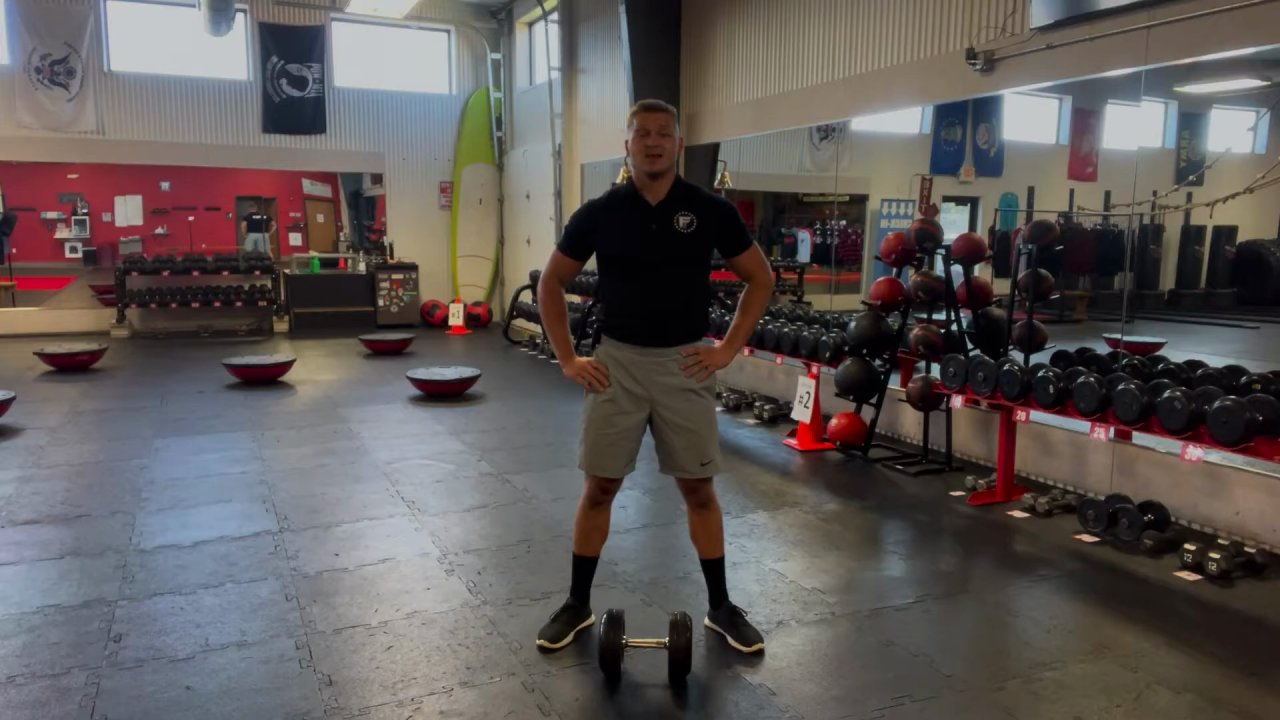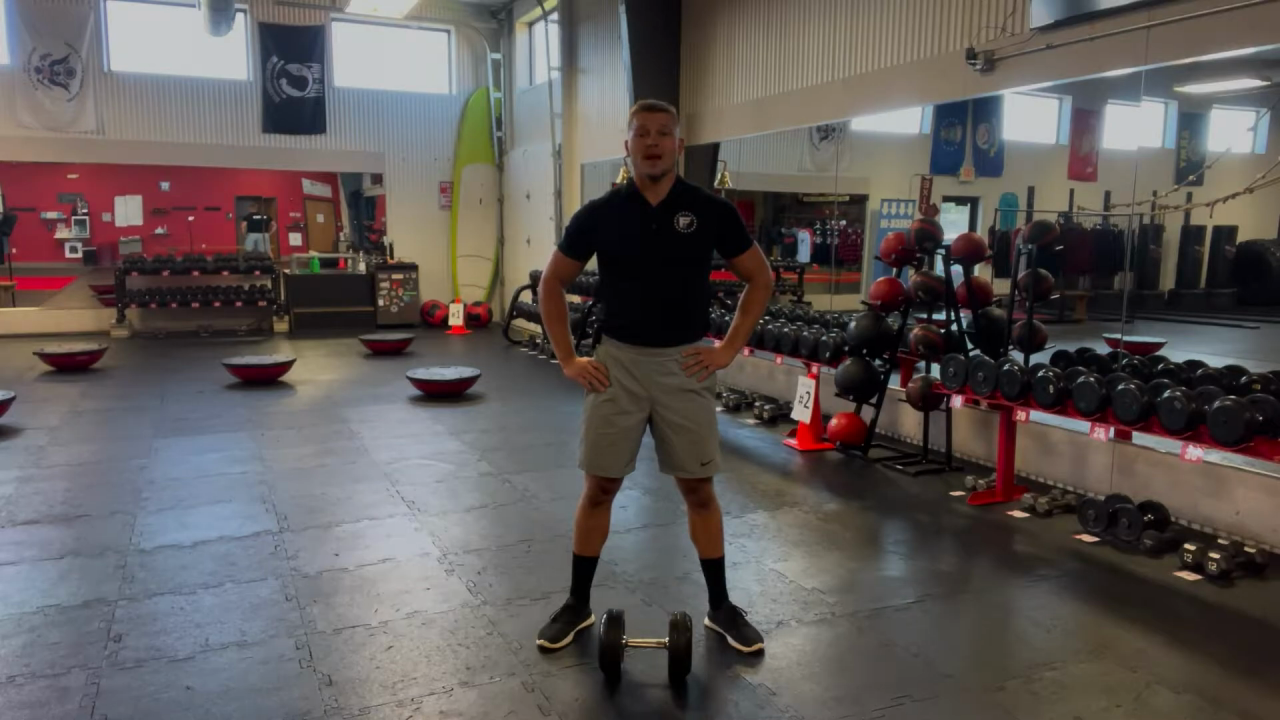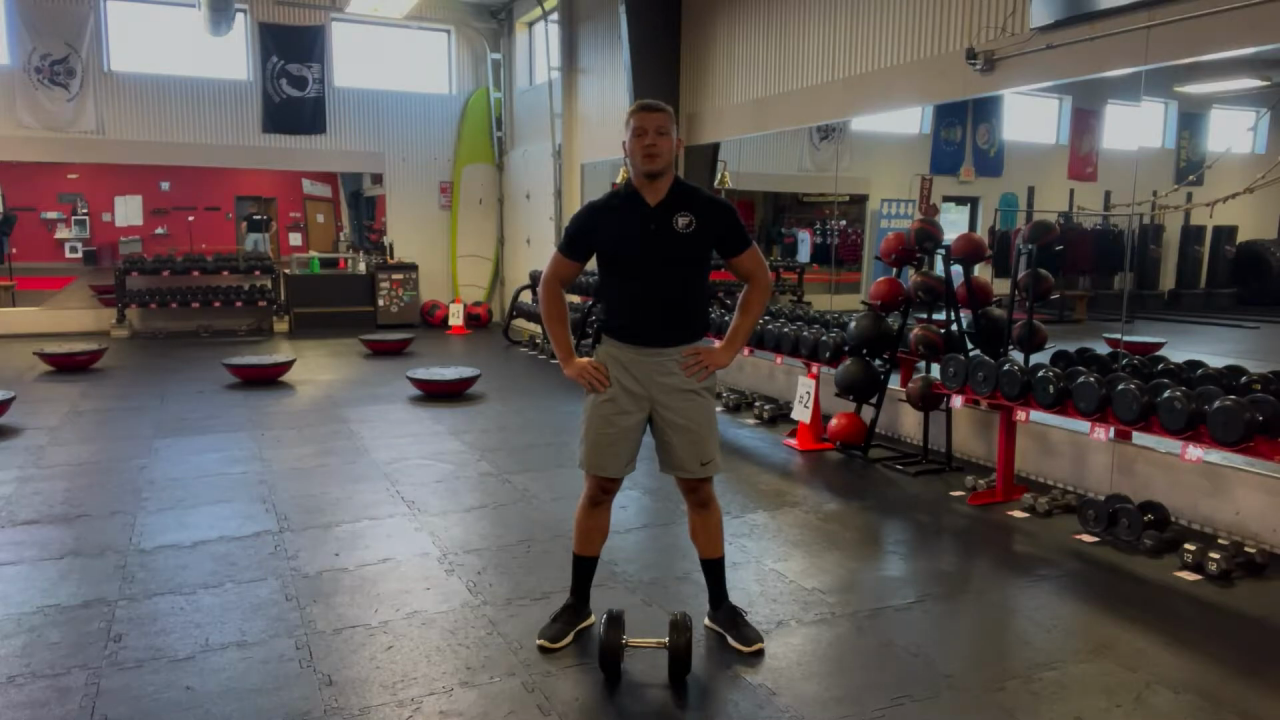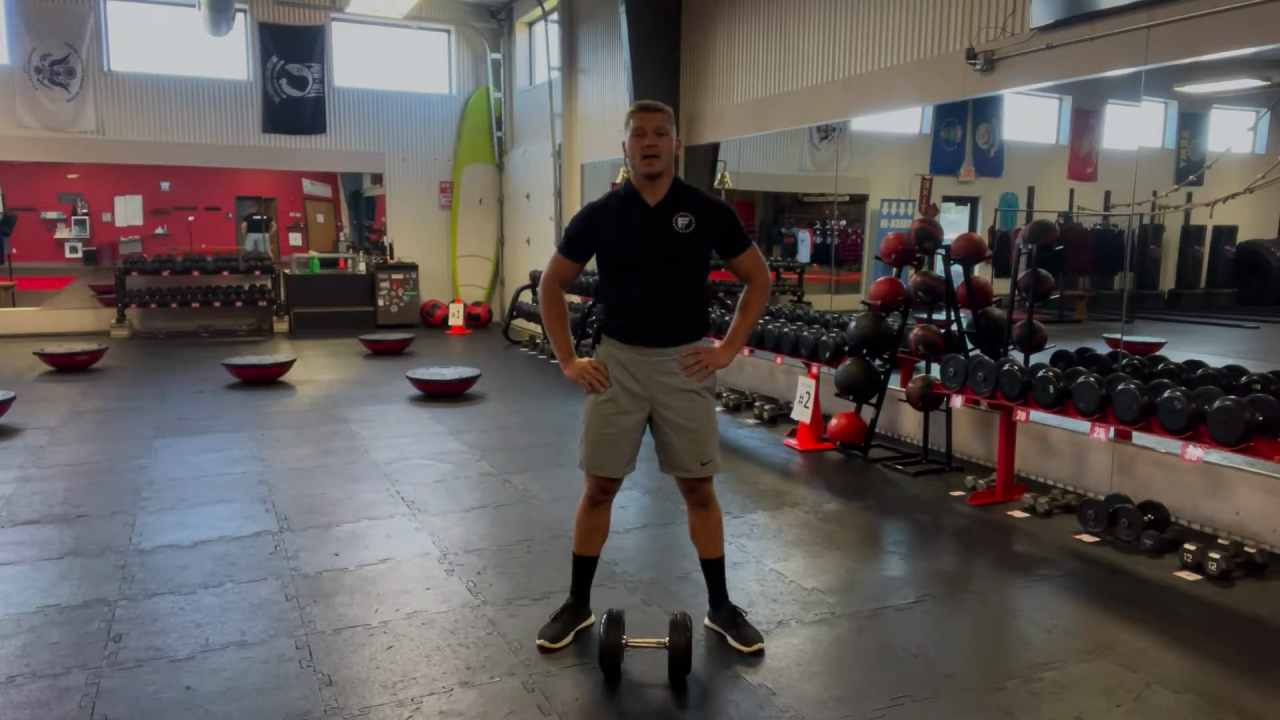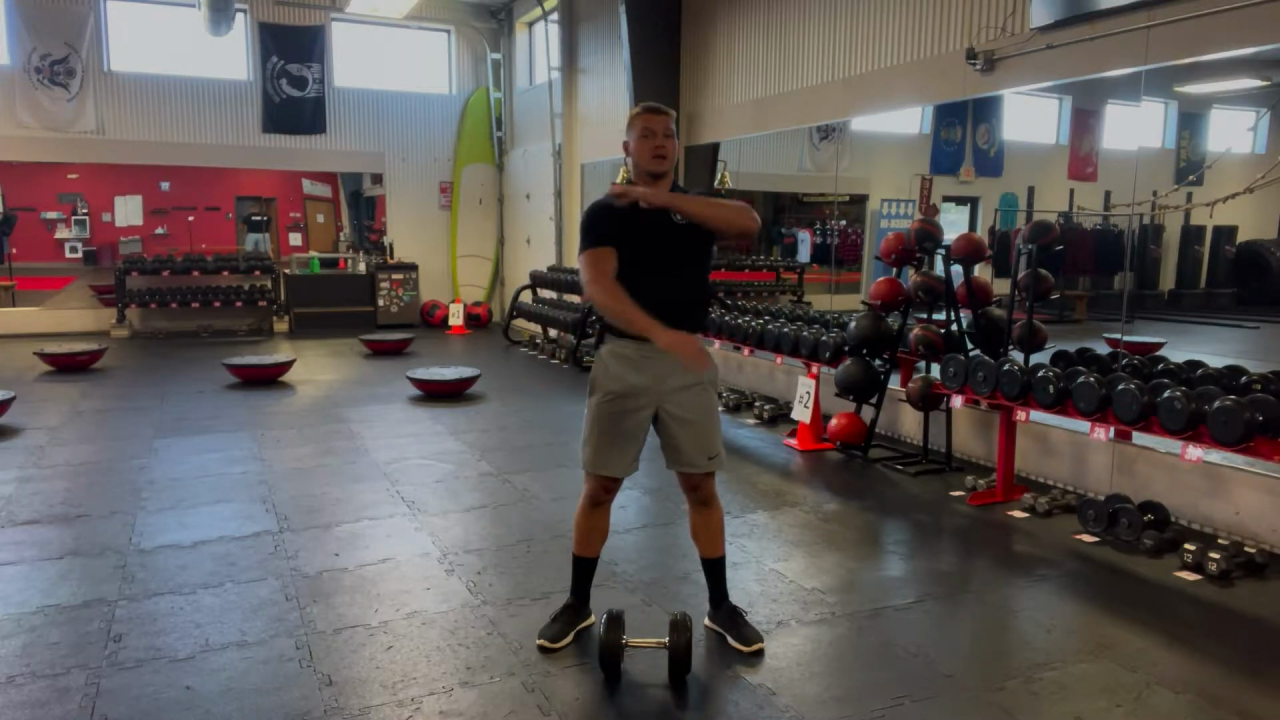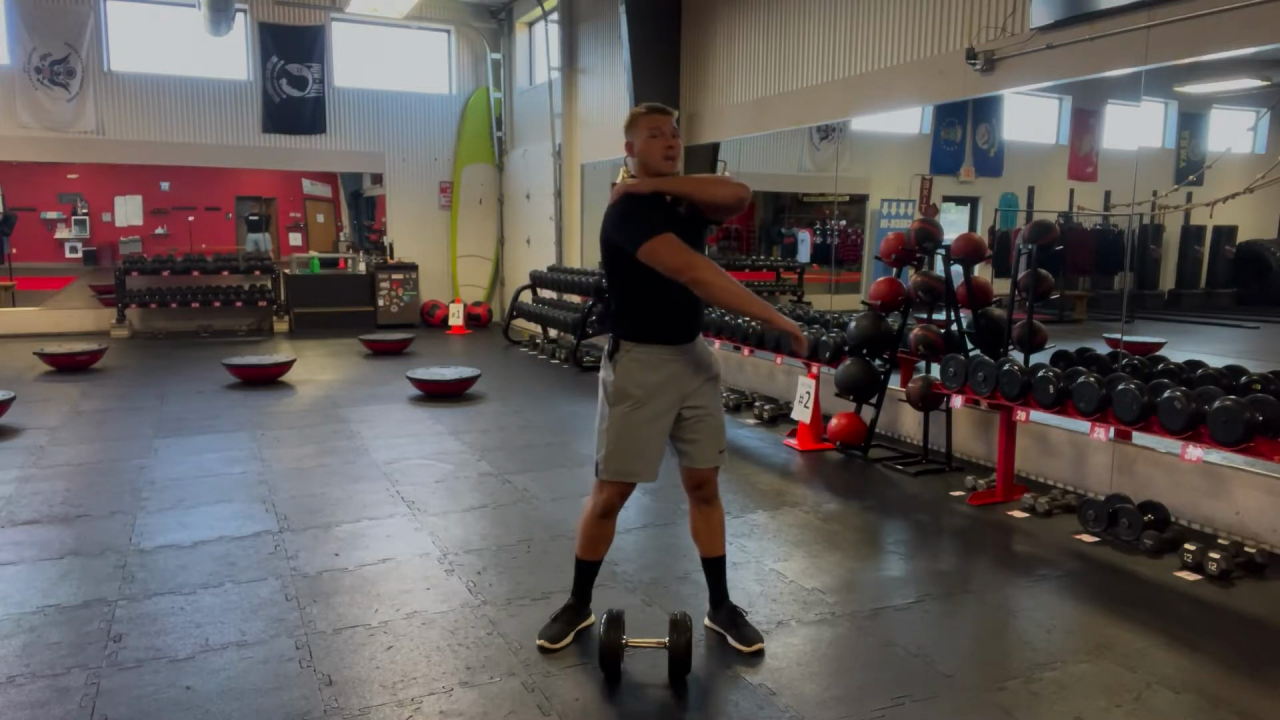
dt=0.7s
person 1, frame 1
left shoulder: (710, 210)
right shoulder: (599, 213)
left elbow: (760, 279)
right elbow: (551, 282)
left wrist: (729, 347)
right wrist: (567, 358)
left hip: (684, 364)
right hip: (617, 363)
left knee: (698, 489)
right knee: (599, 487)
left ankle: (720, 607)
right ankle: (577, 604)
person 1, frame 2
left shoulder: (710, 210)
right shoulder: (600, 213)
left elbow: (760, 279)
right elbow: (552, 283)
left wrist: (729, 348)
right wrist: (568, 358)
left hip: (685, 364)
right hip: (618, 362)
left knee: (698, 488)
right knee: (599, 487)
left ankle: (720, 607)
right ankle: (577, 604)
person 1, frame 3
left shoulder: (709, 211)
right shoulder: (599, 215)
left elbow: (759, 279)
right elbow: (552, 284)
left wrist: (728, 348)
right wrist: (568, 358)
left hip: (684, 365)
right hip: (617, 363)
left knee: (699, 489)
right knee: (599, 487)
left ankle: (720, 607)
right ankle: (577, 604)
person 1, frame 4
left shoulder: (709, 212)
right shoulder: (599, 216)
left elbow: (759, 280)
right elbow: (552, 284)
left wrist: (728, 348)
right wrist: (568, 359)
left hip: (684, 365)
right hip: (618, 364)
left knee: (699, 489)
right knee: (599, 487)
left ankle: (720, 607)
right ankle: (577, 604)
person 1, frame 5
left shoulder: (698, 208)
right shoulder: (605, 213)
left elbow: (747, 221)
right elbow: (599, 284)
left wrist: (662, 199)
right wrist: (661, 333)
left hip: (687, 365)
right hip: (625, 361)
left knee: (701, 486)
right knee: (599, 487)
left ankle: (720, 605)
right ankle: (578, 604)
person 1, frame 6
left shoulder: (686, 200)
right shoulder: (629, 210)
left elbow: (738, 196)
right elbow: (694, 273)
left wrist: (661, 184)
right wrist: (775, 318)
left hip: (693, 357)
right hip: (638, 363)
left knee: (704, 485)
right knee: (611, 493)
left ankle: (721, 605)
right ankle: (578, 604)
